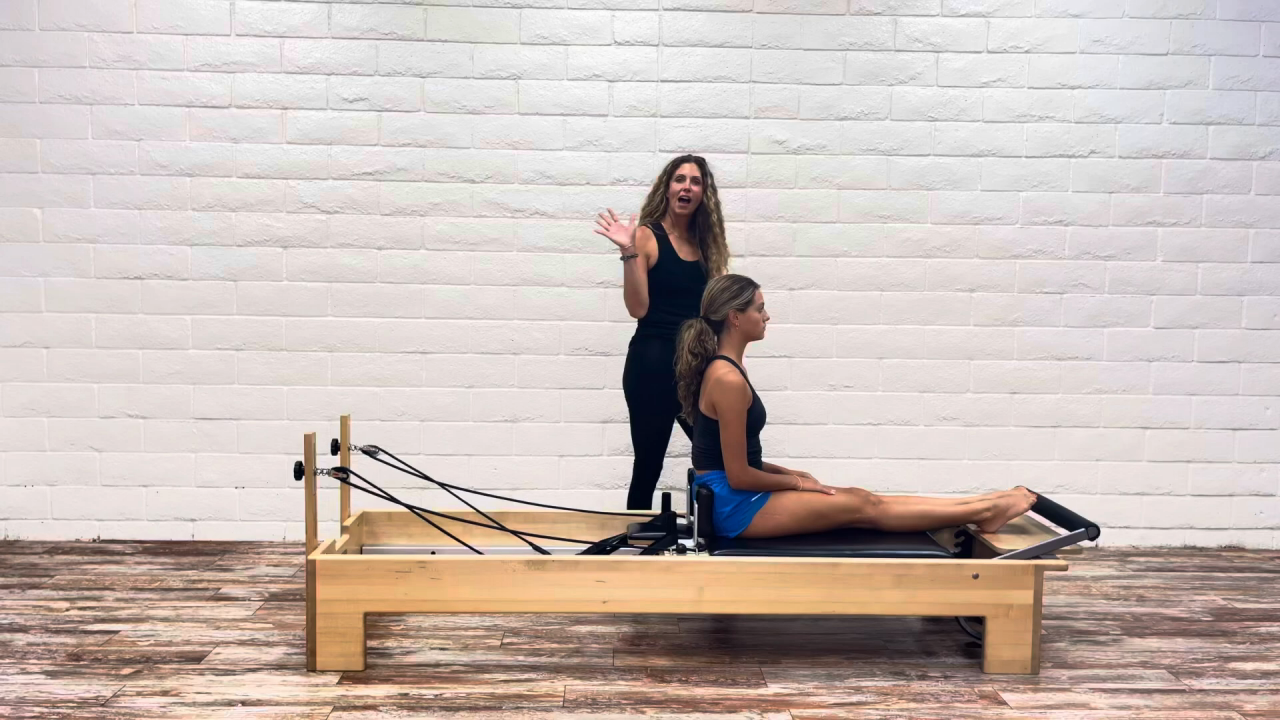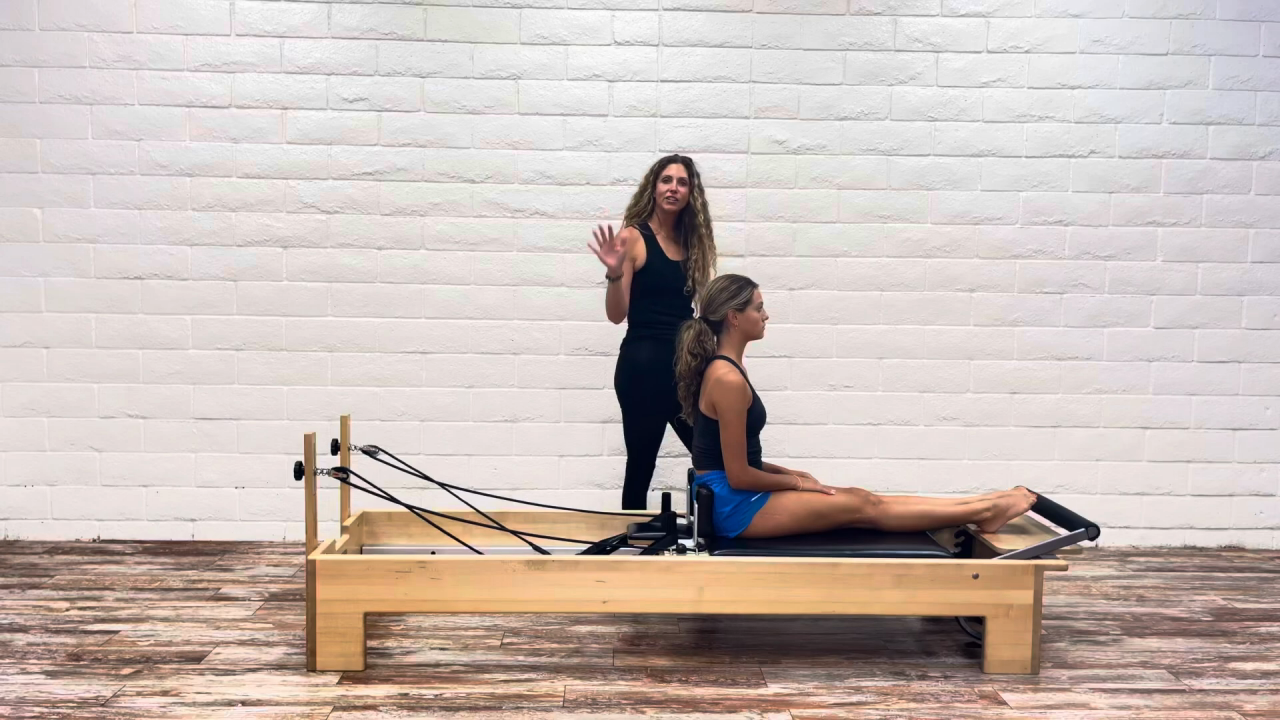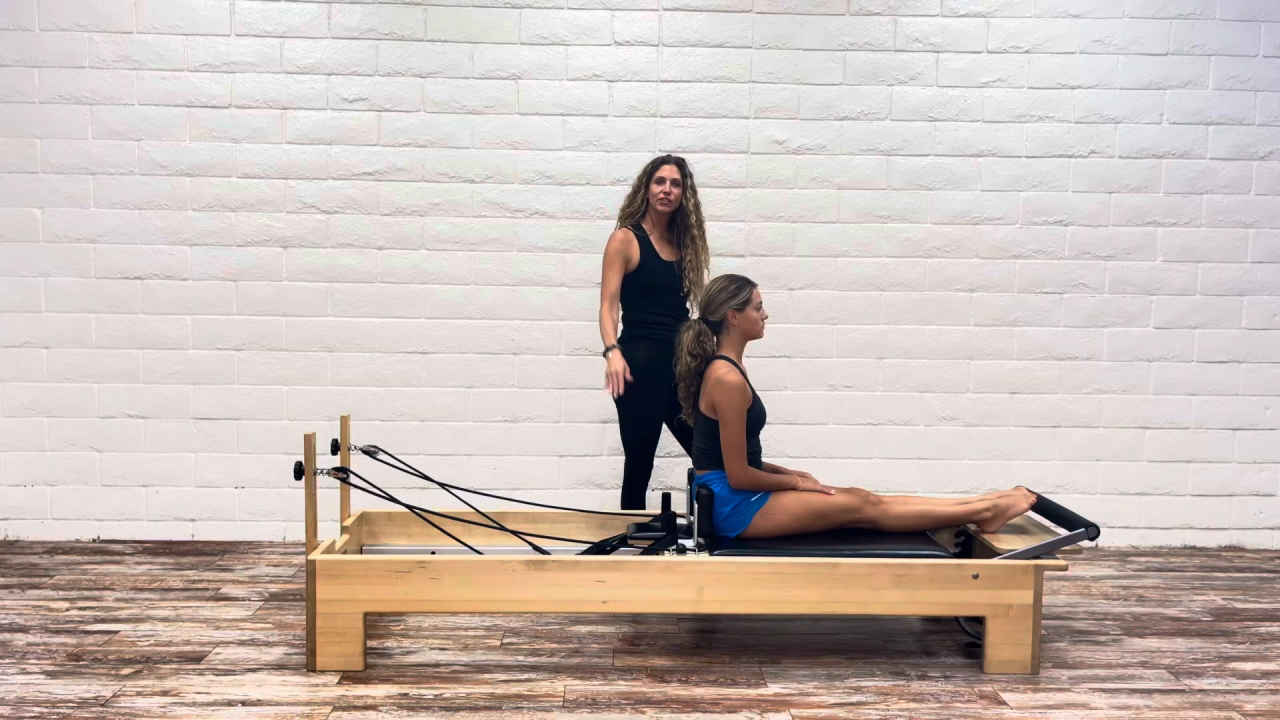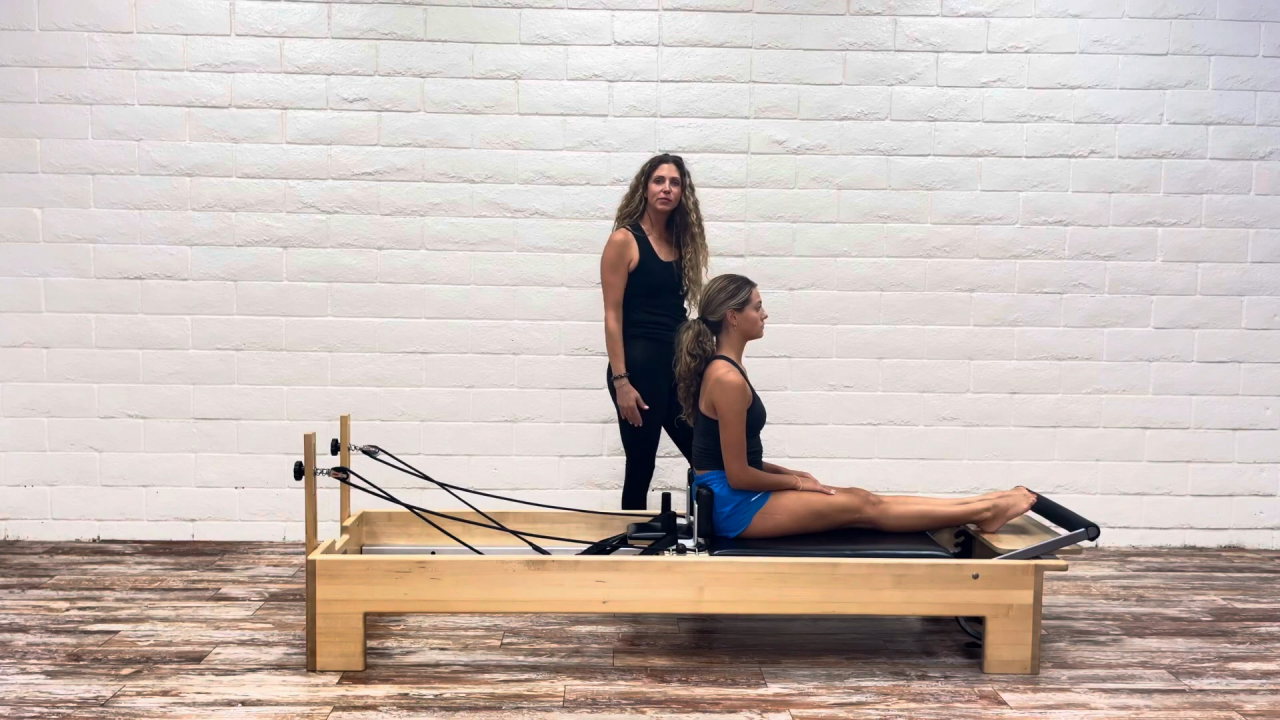
dt=0.2s
person 1, frame 1
left shoulder: (723, 368)
right shoulder: (728, 380)
right elbow: (739, 475)
left wrist: (787, 473)
right wrist: (796, 482)
left hip: (732, 494)
right hip: (733, 504)
left knee: (858, 496)
right knee: (862, 507)
left ankle: (979, 506)
right ankle: (982, 513)
person 1, frame 2
left shoulder: (724, 367)
right shoulder: (729, 380)
right elbow: (739, 475)
left wrist: (787, 473)
right wrist: (796, 483)
left hip: (732, 494)
right hip: (733, 504)
left knee: (860, 497)
right knee: (862, 507)
left ankle: (979, 504)
right ankle: (983, 512)
person 1, frame 3
left shoulder: (724, 369)
right shoulder: (728, 379)
right elbow: (739, 475)
left wrist: (788, 474)
right wrist: (795, 482)
left hip: (730, 493)
right hip: (732, 504)
left knee: (857, 496)
right knee: (862, 507)
left ankle: (980, 505)
right ankle: (982, 513)
person 1, frame 4
left shoulder: (724, 368)
right shoulder: (728, 380)
right elbow: (738, 475)
left wrist: (787, 474)
right wrist: (795, 482)
left hip: (731, 494)
right hip: (733, 504)
left knee: (860, 498)
right knee: (862, 507)
left ankle: (979, 504)
right ankle: (983, 512)
person 2, frame 1
left shoulder: (705, 241)
right shoulder: (646, 237)
right elbow: (638, 308)
right wrist: (629, 253)
right hip: (652, 361)
right knee: (648, 466)
person 2, frame 2
left shoulder: (691, 241)
right shoulder: (632, 238)
right elbow: (618, 312)
right wrist: (614, 271)
right hip: (644, 362)
right knee: (641, 466)
person 2, frame 3
left shoulder: (683, 241)
right shoulder: (625, 239)
right elbow: (609, 305)
right wrist: (613, 352)
right hip: (640, 362)
right knee: (639, 466)
person 2, frame 4
left shoulder: (680, 240)
right shoulder: (624, 240)
right elbow: (612, 317)
right wrist: (622, 380)
left hip: (678, 361)
right hip: (640, 361)
right knee: (641, 466)
